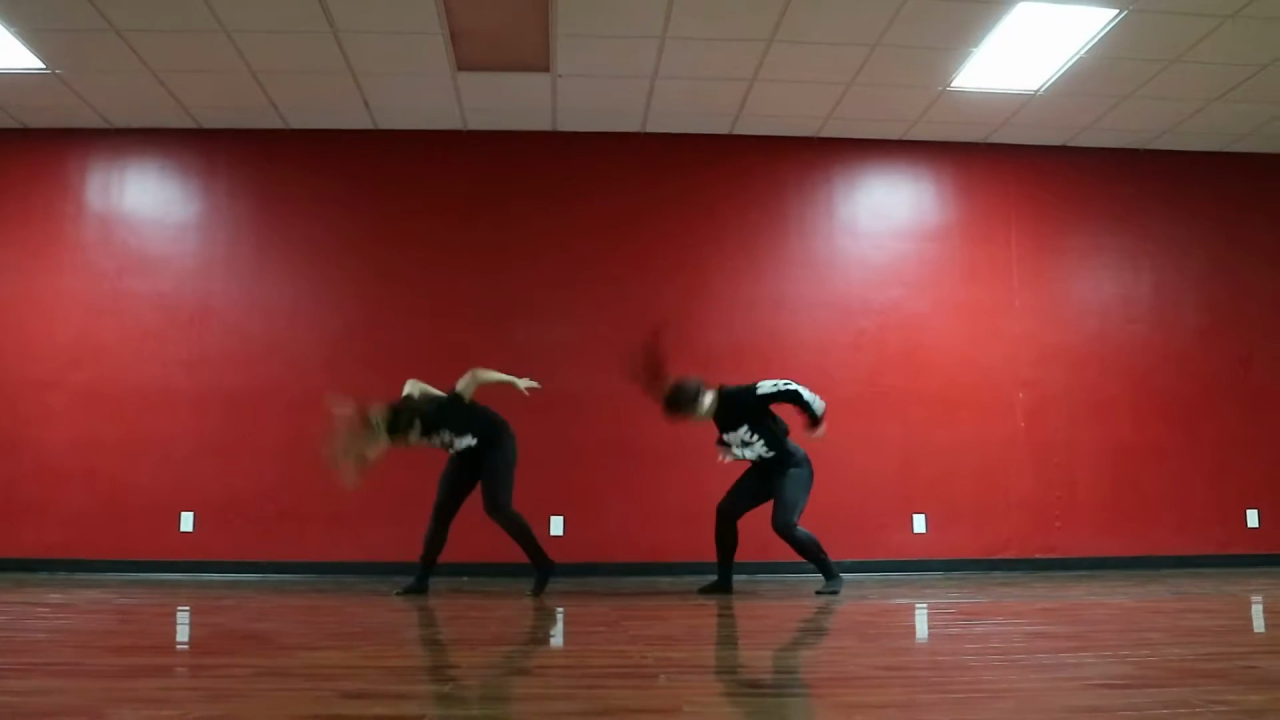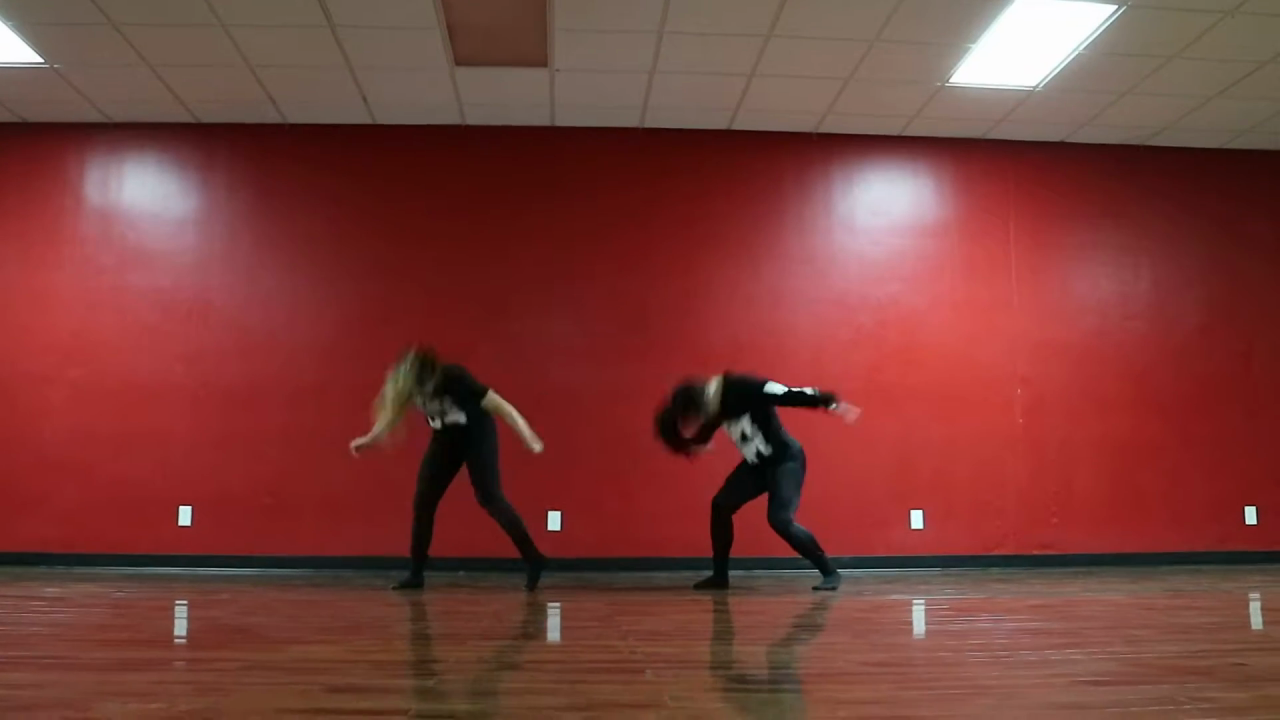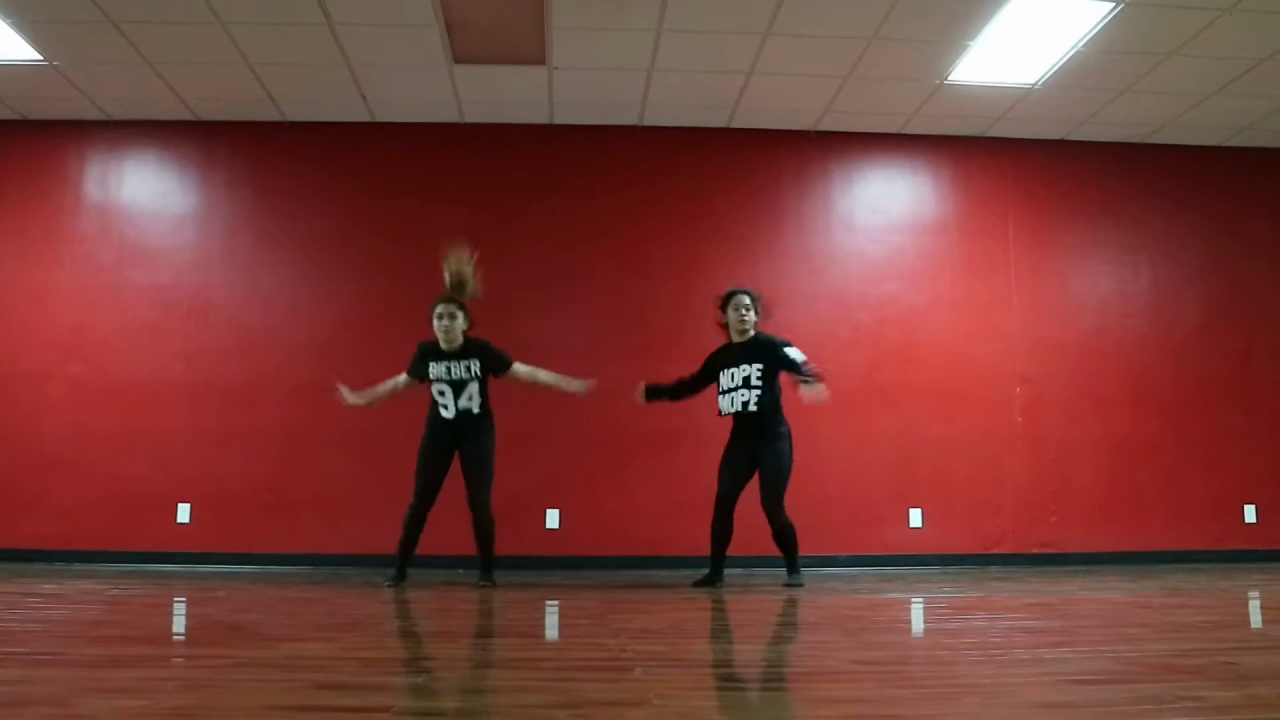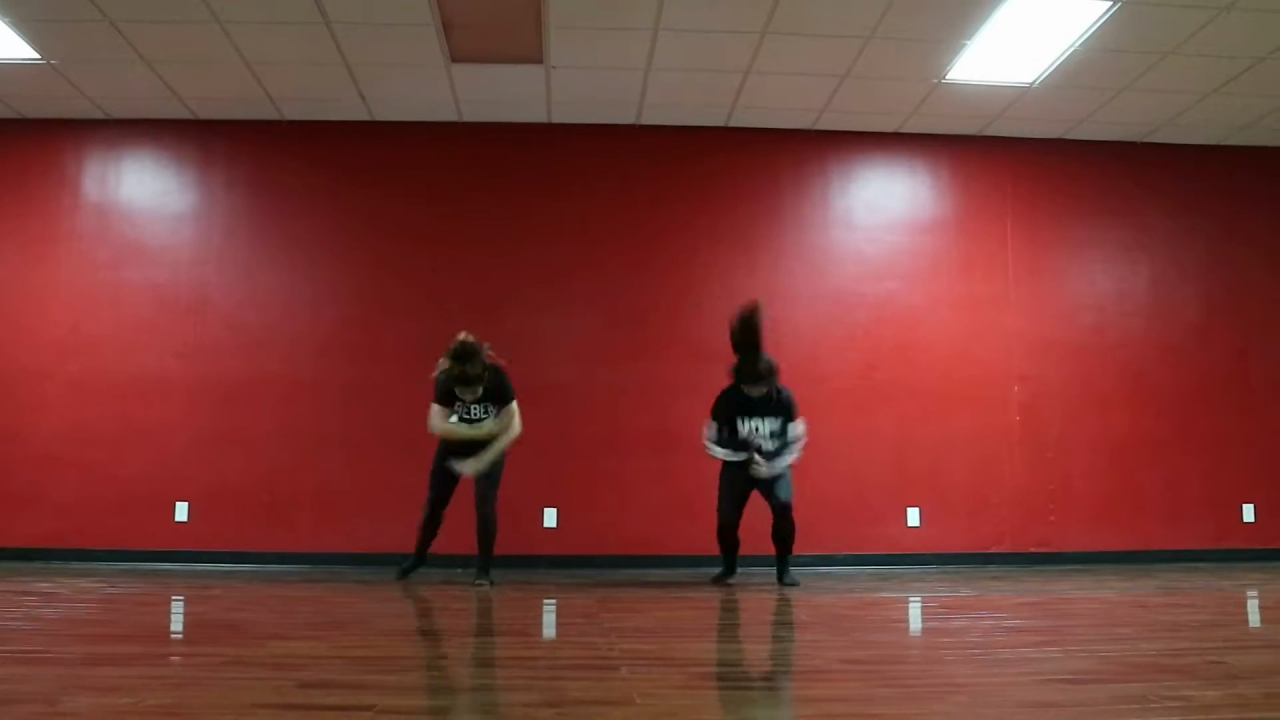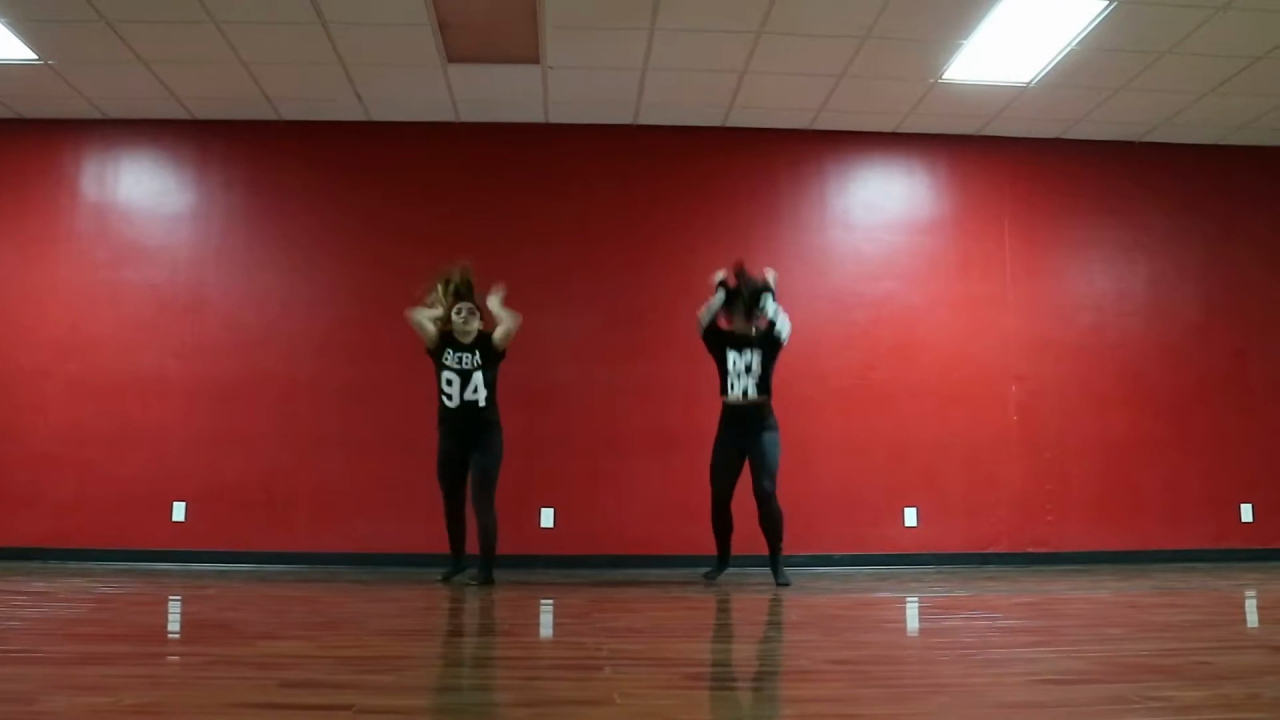
dt=0.3s
person 1, frame 1
left shoulder: (438, 411)
right shoulder: (409, 407)
left elbow: (475, 376)
right elbow: (412, 384)
left wrist: (514, 381)
left hip: (497, 441)
right hip: (468, 448)
left knee: (498, 506)
right knee: (442, 509)
left ankle: (543, 566)
right ankle: (422, 579)
person 1, frame 2
left shoulder: (457, 380)
right shoulder: (402, 386)
left elbow: (500, 405)
right elbow: (394, 409)
left wrist: (528, 437)
right wrist: (371, 438)
left hip: (477, 437)
right hip: (444, 440)
left knee: (490, 497)
right knee: (423, 501)
left ankle: (533, 559)
right ankle: (416, 573)
person 1, frame 3
left shoulder: (481, 350)
right shoulder: (425, 352)
left elbow: (524, 371)
right elbow: (402, 381)
left wrist: (569, 384)
right wrist: (362, 397)
left hip: (477, 433)
right hip: (438, 434)
left knee: (479, 503)
right knee: (421, 501)
left ankle: (486, 572)
right ankle: (400, 569)
person 1, frame 4
left shoulder: (497, 378)
right shoulder: (445, 382)
left elbow: (515, 426)
right elbow: (436, 426)
left wrist: (482, 460)
right wrist: (484, 429)
left hip: (490, 445)
right hip: (454, 443)
left knee: (485, 500)
right knee: (435, 503)
left ankle: (483, 570)
right ankle: (419, 556)
person 1, frame 5
left shoulder: (490, 343)
right shoulder: (439, 341)
left elbow: (512, 323)
right elbow: (415, 316)
left wrist: (494, 304)
right wrist: (442, 310)
left hip: (485, 436)
right hip: (450, 436)
left knee: (482, 501)
right knee: (452, 502)
left ankle: (486, 569)
right ankle: (456, 560)
person 2, frame 1
left shoulder: (739, 399)
right shoulder: (718, 411)
left elbow: (788, 389)
left wrist: (815, 415)
right wrist: (729, 447)
left hip: (792, 465)
right hip: (764, 470)
left knee: (784, 524)
right knee: (725, 511)
left ankle: (831, 576)
right ankle: (724, 579)
person 2, frame 2
left shoulder: (746, 388)
right shoulder: (719, 403)
left elbow: (789, 396)
right elbow: (708, 428)
left wrist: (830, 402)
right wrist: (697, 441)
left hip: (784, 461)
right hip: (756, 464)
left knee: (780, 520)
right knee: (721, 506)
left ankle: (830, 573)
right ankle: (720, 575)
person 2, frame 3
left shoulder: (769, 345)
right shoulder: (719, 357)
left elbow: (795, 360)
right elbow: (690, 384)
left wrist: (810, 379)
right wrist: (652, 392)
left hip: (773, 437)
right hip: (740, 439)
left knee: (772, 507)
right knee: (723, 501)
left ankle: (794, 570)
right ankle: (715, 571)
person 2, frame 4
left shoulder: (783, 398)
right shoulder: (727, 399)
left elbow: (795, 441)
right elbow: (713, 443)
left wrist: (773, 463)
right wrist: (746, 454)
left hip: (774, 464)
right hip: (737, 465)
left knee: (783, 505)
right knee: (726, 518)
left ankle: (783, 568)
right ankle: (729, 566)
person 2, frame 5
left shoulder: (769, 340)
right shoulder: (722, 340)
left elbow: (781, 331)
right elbow: (704, 323)
left wrist: (766, 293)
right wrist: (721, 290)
left hip: (763, 425)
right hip: (730, 426)
left knee: (765, 491)
right knee: (720, 495)
left ankle: (777, 564)
right ankle: (721, 560)
